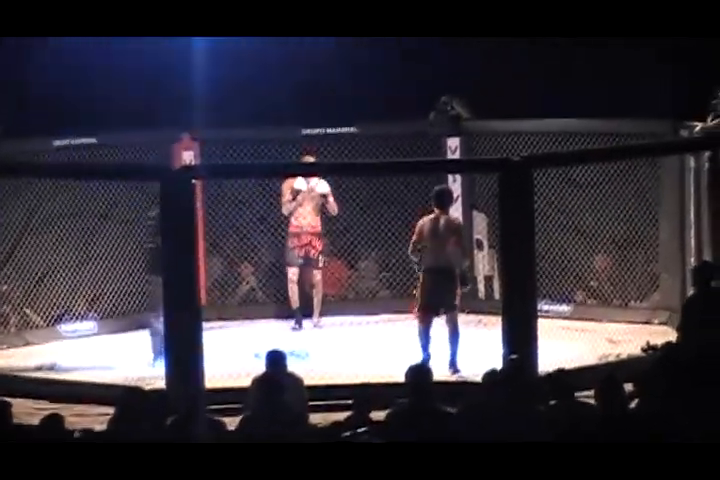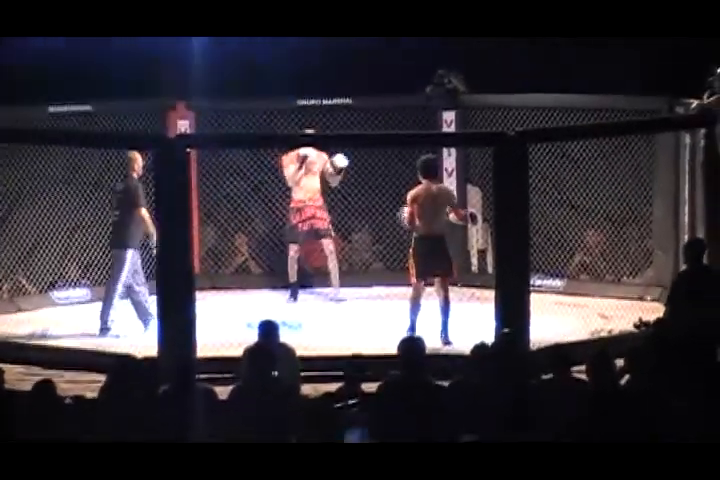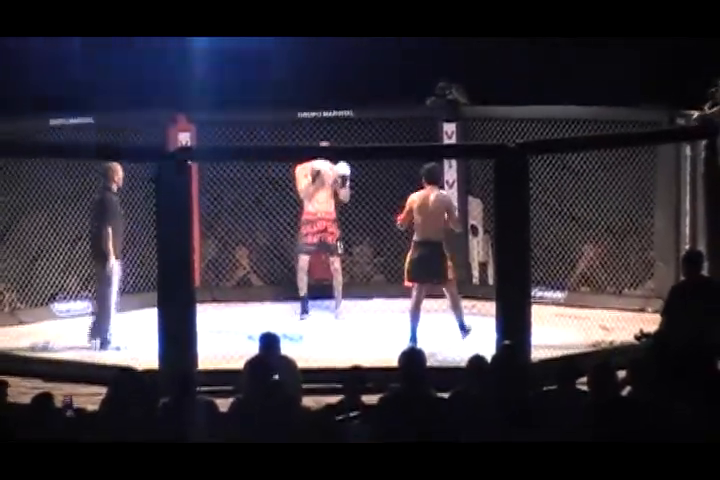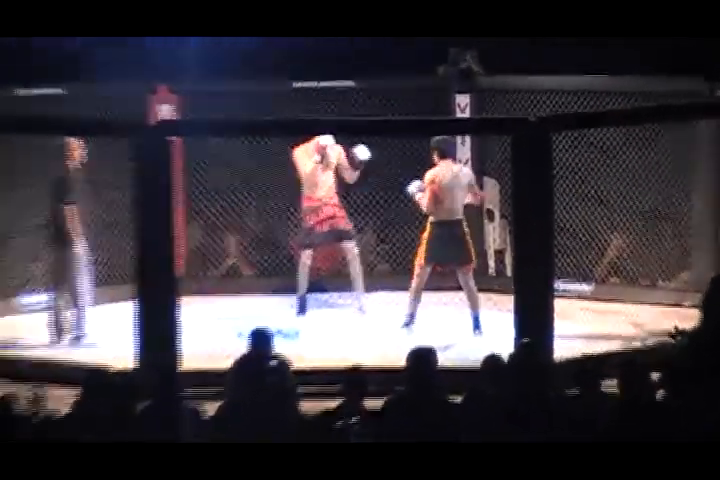
dt=0.4s
person 1, frame 1
left shoulder: (423, 223)
right shoulder: (455, 225)
left elbow: (412, 251)
right elbow: (462, 256)
right wrist: (460, 270)
left hip: (429, 275)
right hip: (448, 275)
left knee: (424, 321)
right knee: (452, 321)
left ankle: (426, 356)
right ankle: (452, 363)
person 1, frame 2
left shoulder: (414, 194)
right shoulder: (446, 192)
left elbow: (409, 223)
right elbow: (461, 219)
left wrist: (406, 215)
left hip: (421, 243)
right hip: (440, 243)
left knee: (417, 288)
right knee: (443, 290)
left ankle: (412, 329)
right ankle: (444, 332)
person 1, frame 3
left shoulder: (413, 198)
right shoulder: (445, 199)
left elbow: (401, 224)
right elbow: (457, 227)
left hip: (419, 249)
right hip: (437, 249)
left knee: (417, 295)
right knee: (452, 292)
left ankle: (413, 338)
right ankle: (462, 327)
person 1, frame 4
left shoulder: (432, 174)
right shoulder: (466, 172)
left elbow: (427, 207)
right elbow: (477, 199)
left wrist: (418, 194)
left hip: (437, 229)
right hip: (458, 228)
left knee: (419, 276)
right knee: (467, 279)
left ankle: (410, 318)
right ankle: (476, 325)
person 2, frame 1
left shoulder: (153, 214)
left hip: (153, 269)
right hip: (162, 270)
left knee: (156, 312)
left ankle: (159, 354)
right ankle: (161, 353)
person 2, frame 2
left shoulder: (119, 187)
right shoulder: (134, 186)
left elbow: (115, 214)
right elbow: (141, 213)
right wrist: (153, 233)
left hip: (125, 242)
right hip: (126, 243)
left knee: (137, 283)
right knee: (116, 285)
left ankle: (148, 321)
right ankle: (105, 326)
person 2, frame 3
left shoulder: (102, 197)
right shoulder: (110, 199)
right elbow: (107, 230)
right wrist: (111, 256)
left hip: (102, 255)
right hip: (109, 256)
left knee: (104, 296)
right knee: (109, 298)
left ankle: (96, 334)
right ankle: (105, 340)
person 2, frame 4
left shoulder: (69, 176)
right shoulder: (70, 177)
right elbow: (67, 210)
right wrist: (76, 239)
left hip: (62, 241)
right hip: (69, 241)
left knee: (60, 288)
right knee: (80, 287)
left ankle: (58, 333)
right ankle: (79, 333)
person 3, frame 1
left shoulder: (321, 184)
right shoulder: (289, 183)
left elbow: (334, 212)
right elbow: (284, 210)
left wrist: (327, 197)
right wrist: (296, 196)
left hip: (315, 234)
right hip: (296, 234)
left knee: (317, 279)
right knee: (292, 276)
left ankle: (316, 317)
right ankle: (298, 319)
person 3, frame 2
left shoulder: (322, 157)
right shoulder: (288, 158)
left elbow: (333, 182)
right elbow: (291, 182)
left wrist: (339, 172)
right wrist: (303, 163)
left hip: (317, 206)
right hip: (298, 207)
left knee: (329, 247)
right knee: (293, 252)
left ankle: (335, 291)
right ankle: (294, 291)
person 3, frame 3
left shoulder: (334, 170)
right shoulder: (302, 169)
left elbow: (344, 198)
right elbow: (304, 194)
left wrist: (344, 181)
right wrist: (314, 177)
left hip: (329, 219)
right hip: (309, 219)
left knee: (336, 265)
right knee: (303, 263)
left ankle: (338, 307)
right ankle: (304, 306)
person 3, frame 4
left shoulder: (337, 150)
right shoulder: (301, 152)
left elbow: (350, 178)
right elbow: (308, 178)
left wrist: (359, 164)
right wrist: (319, 155)
left hip: (333, 204)
right hip: (312, 206)
left knee: (352, 251)
right knee: (306, 257)
left ankle: (359, 299)
right ankle: (302, 301)
